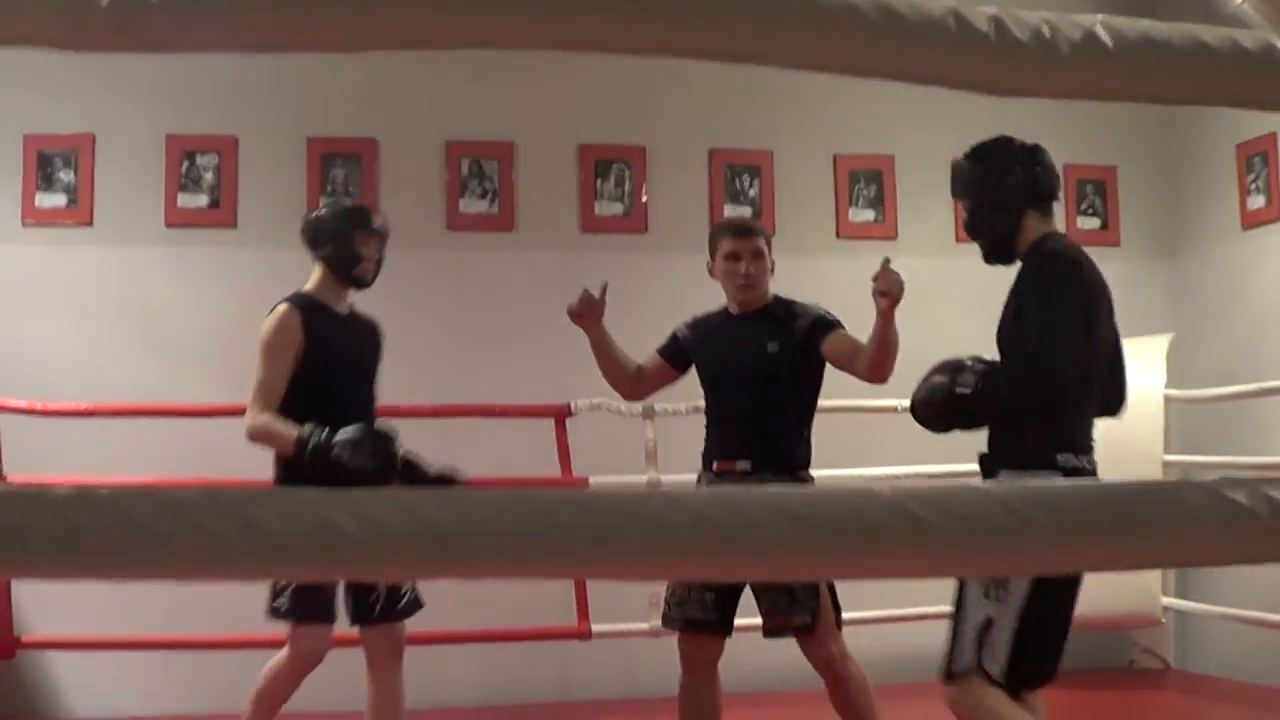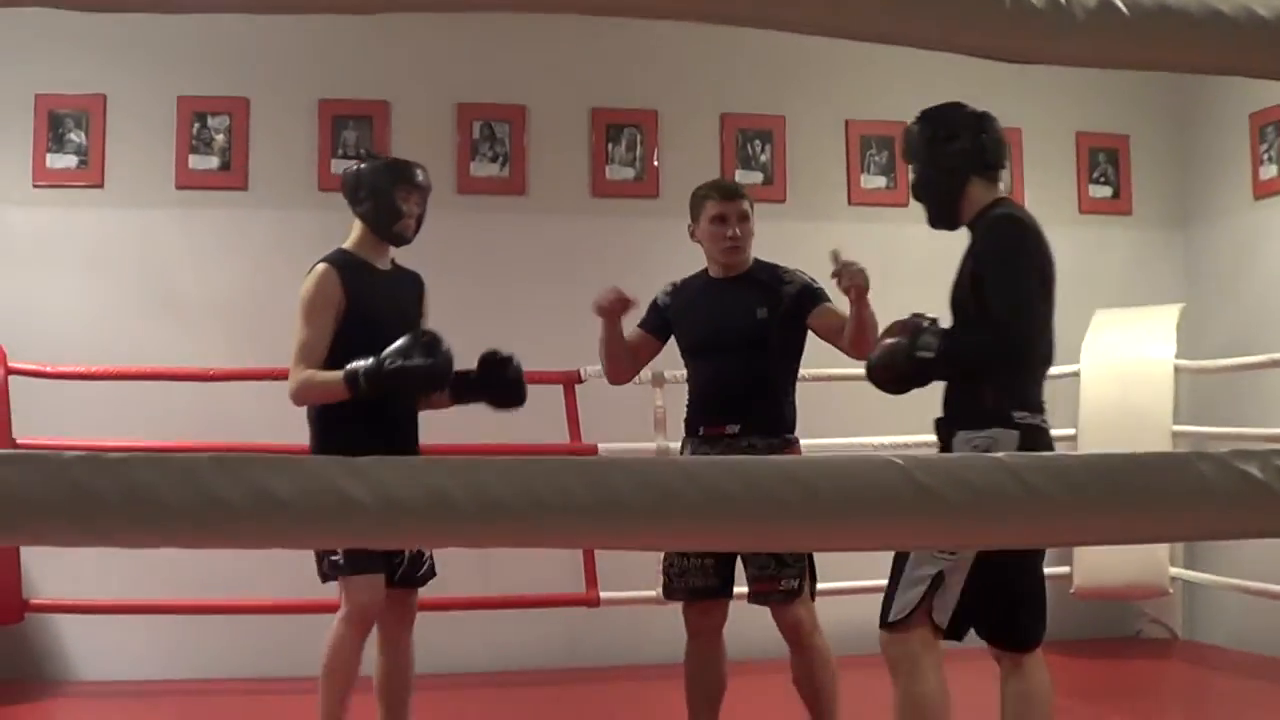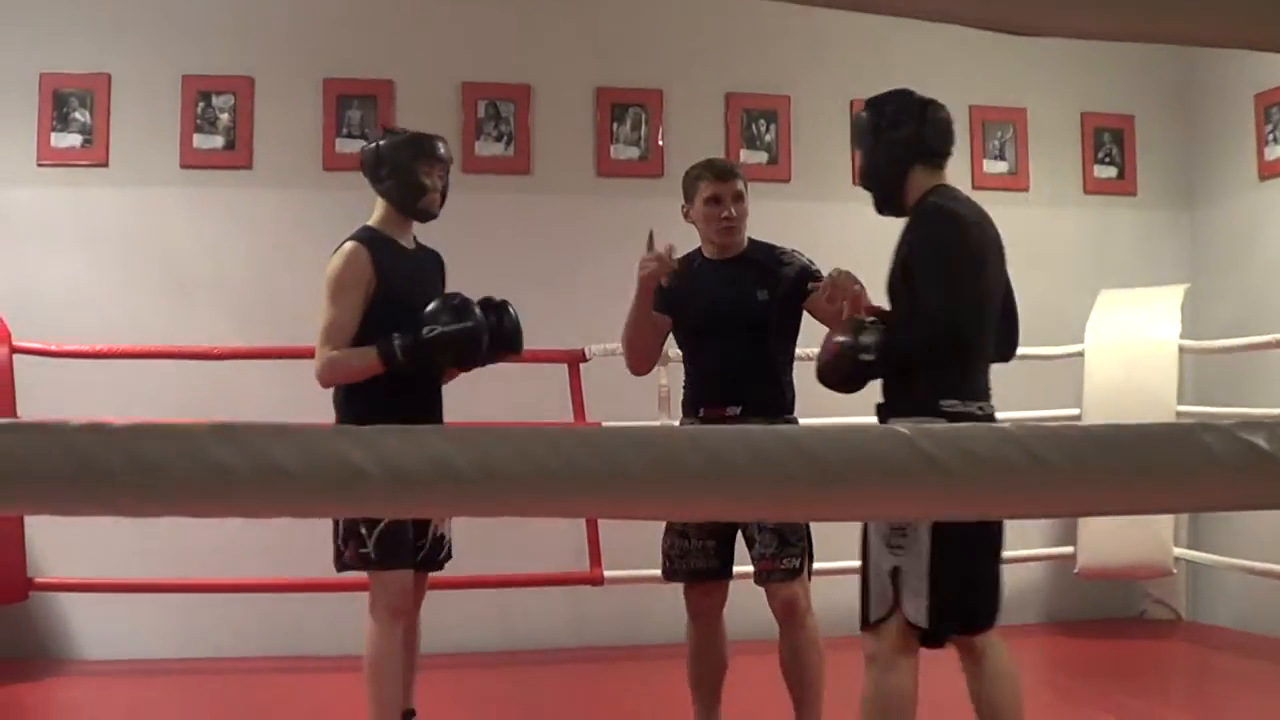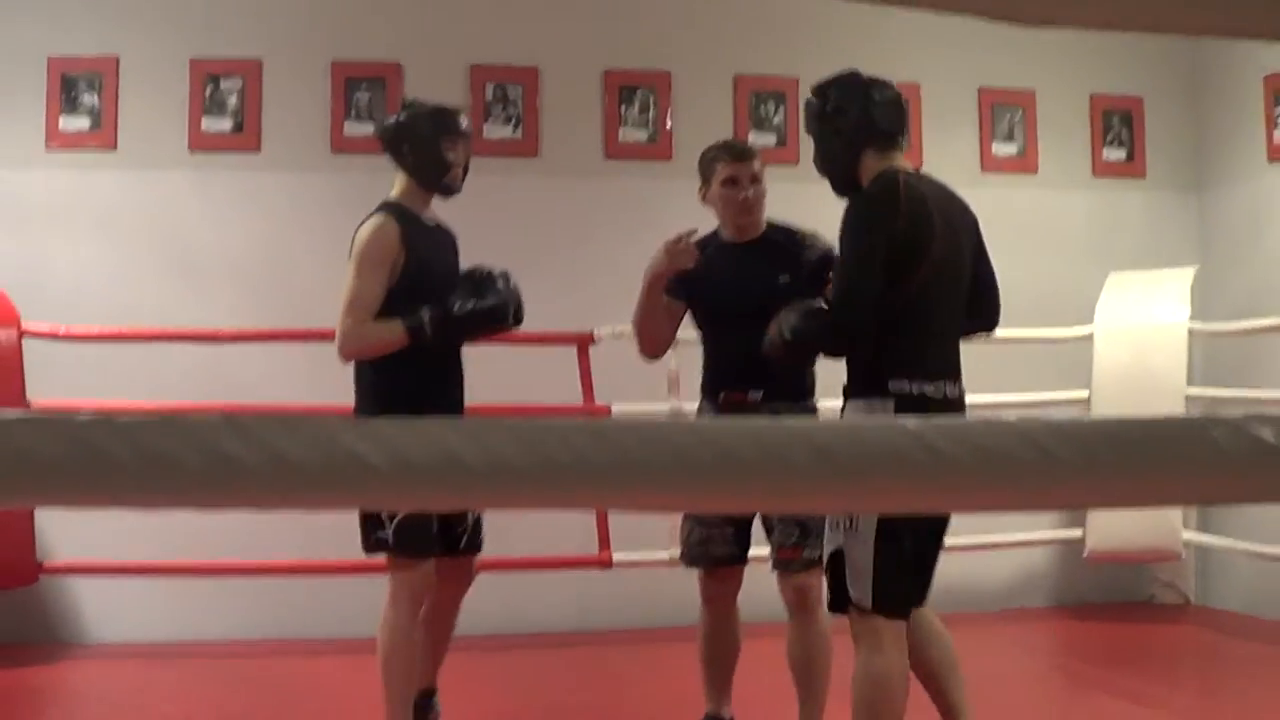
dt=0.2s
person 1, frame 1
left shoulder: (1051, 267)
right shoulder: (1077, 270)
left elbow: (1045, 381)
right elbow: (1110, 394)
left wrist: (965, 389)
left hip: (1035, 491)
person 1, frame 2
left shoulder: (1003, 231)
right shoulder: (1009, 233)
left elbow: (1016, 343)
left wrist: (928, 351)
right wrist: (941, 345)
left hip: (992, 450)
right hip: (1015, 452)
left knee: (908, 636)
right knee: (1018, 650)
person 1, frame 3
left shoulder: (934, 221)
right shoulder: (972, 219)
left elbow: (941, 334)
left wrist: (866, 349)
left knee: (890, 640)
right knee: (976, 636)
person 1, frame 4
left shoulder: (877, 202)
right shoulder: (950, 204)
left elbow: (851, 319)
right elbow: (983, 312)
left wrist: (799, 327)
left hip: (890, 418)
right hip: (940, 416)
left knee: (874, 623)
right knee: (906, 609)
person 2, frame 1
left shoulder: (365, 329)
right shoulder: (292, 319)
right elbow: (257, 421)
left wrist: (412, 472)
right wrist: (322, 443)
left knee: (387, 639)
right knee: (308, 643)
person 2, frame 2
left shoulder: (411, 284)
right shoulder: (331, 277)
right elbow: (300, 384)
left wrist: (468, 384)
right wrist: (373, 372)
left knee: (401, 608)
right knee: (363, 602)
person 2, frame 3
left shoulder: (431, 262)
right shoulder: (357, 256)
right elbow: (327, 366)
left wrist: (475, 349)
right wrist: (408, 348)
left knee: (411, 595)
right knee: (390, 596)
person 2, frame 4
left shoulder: (442, 237)
right shoulder: (383, 229)
right elbow: (350, 339)
left wrist: (475, 319)
right wrist: (436, 322)
left knee: (454, 573)
right knee: (411, 580)
person 3, frame 1
left shoulder: (804, 323)
right shoulder: (697, 333)
left elbow: (873, 368)
right elbow: (633, 385)
left wrist: (884, 313)
right wrist: (595, 328)
right hip: (715, 494)
left knee: (826, 648)
right knee: (696, 652)
person 3, frame 2
left shoulder: (788, 288)
right shoulder: (677, 299)
left elbow: (858, 345)
right elbow: (620, 370)
left wrist: (858, 298)
right wrist: (609, 318)
left hip: (770, 458)
right hip: (701, 459)
left knee: (795, 617)
right knee: (701, 621)
person 3, frame 3
left shoulder: (785, 268)
right shoulder: (675, 278)
right elbow: (638, 362)
left wrist: (853, 295)
right wrist: (644, 289)
left knee: (790, 599)
right knee: (702, 602)
person 3, frame 4
left shoulder: (803, 250)
right shoulder: (690, 260)
right elbow: (652, 346)
right wrist: (653, 280)
left knee: (802, 589)
right knee: (716, 587)
